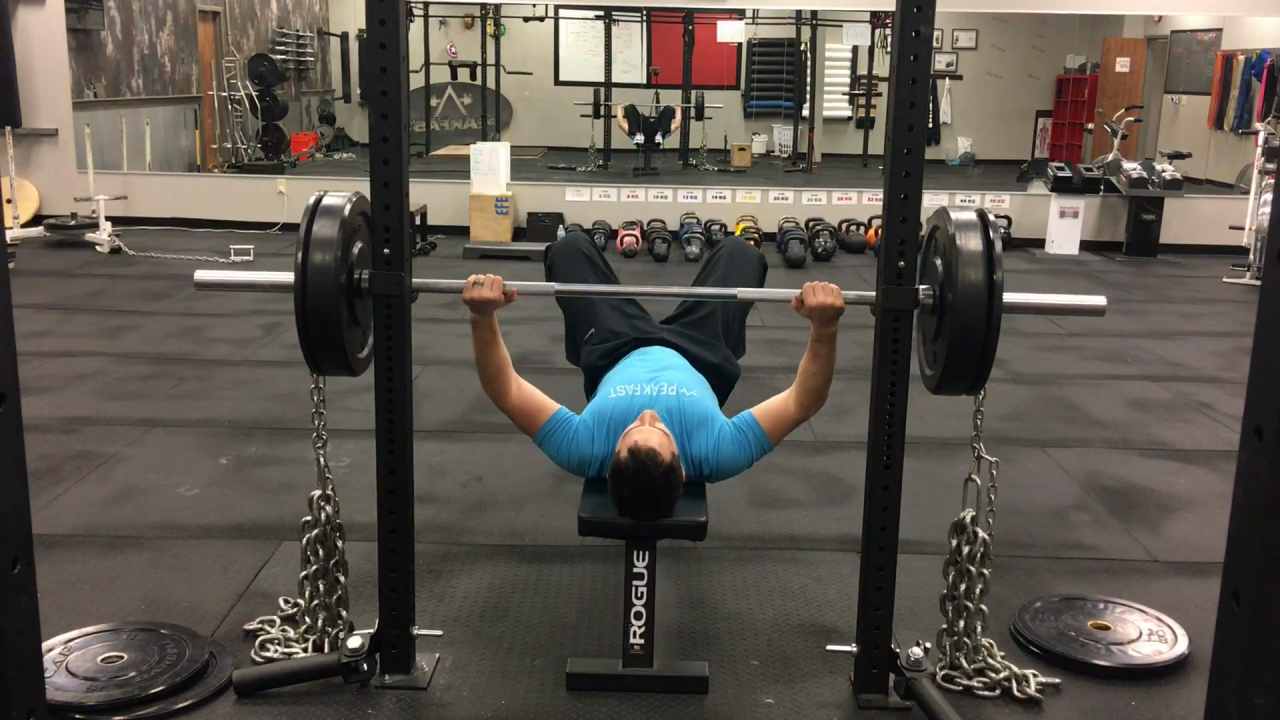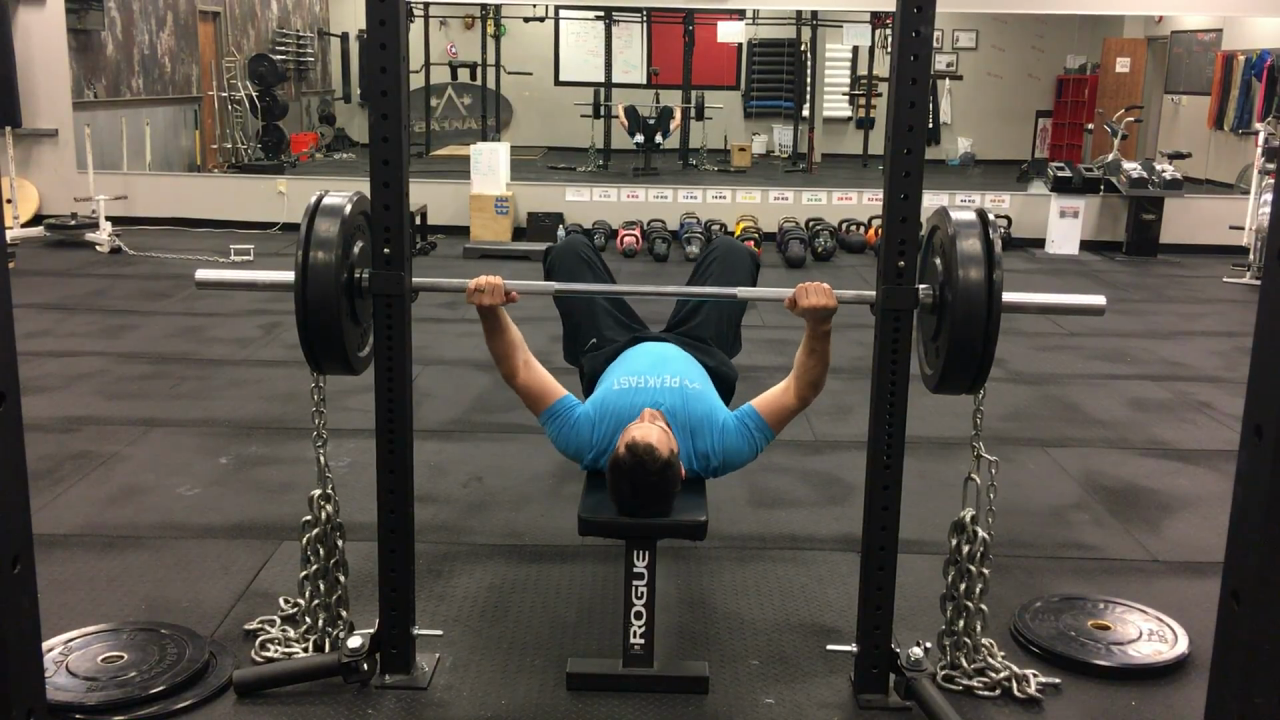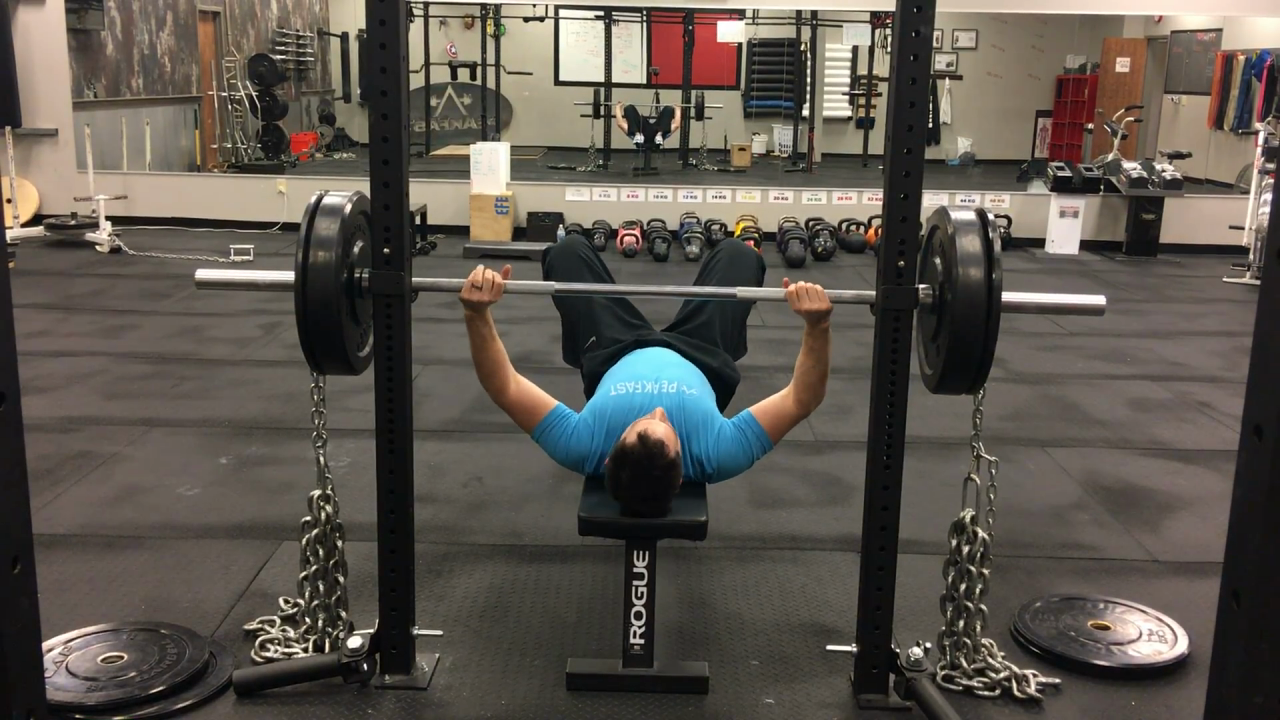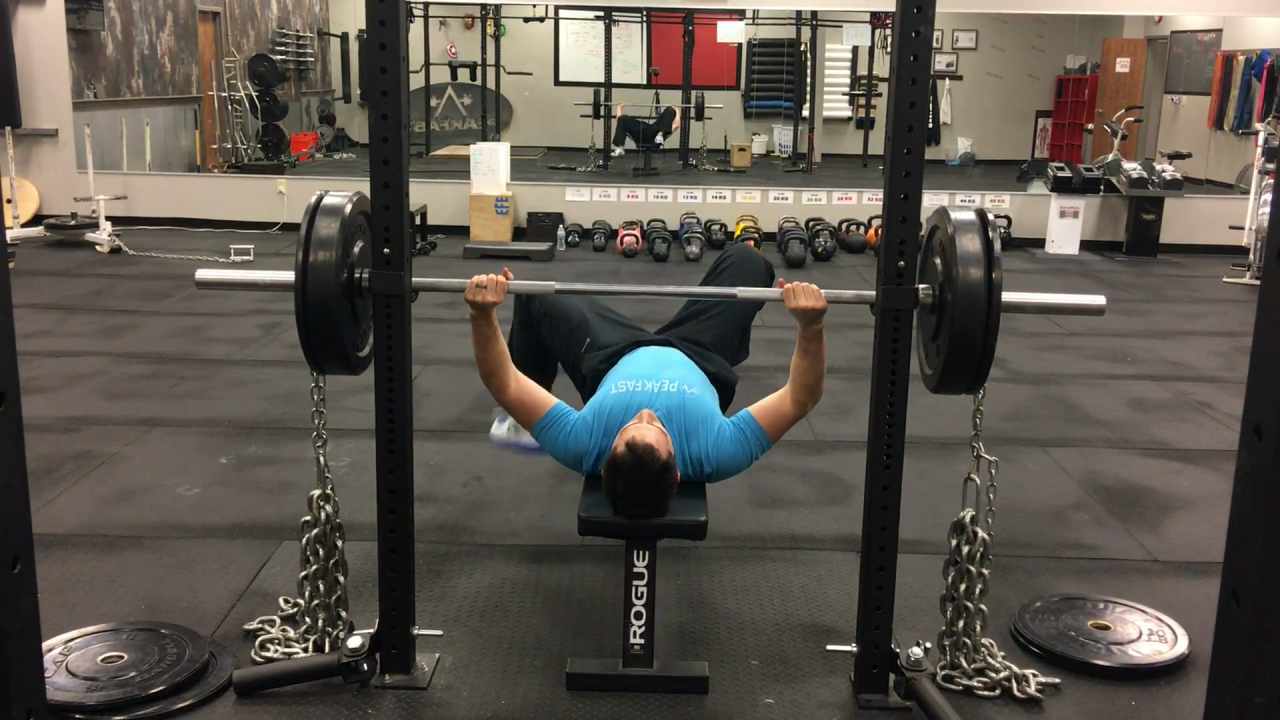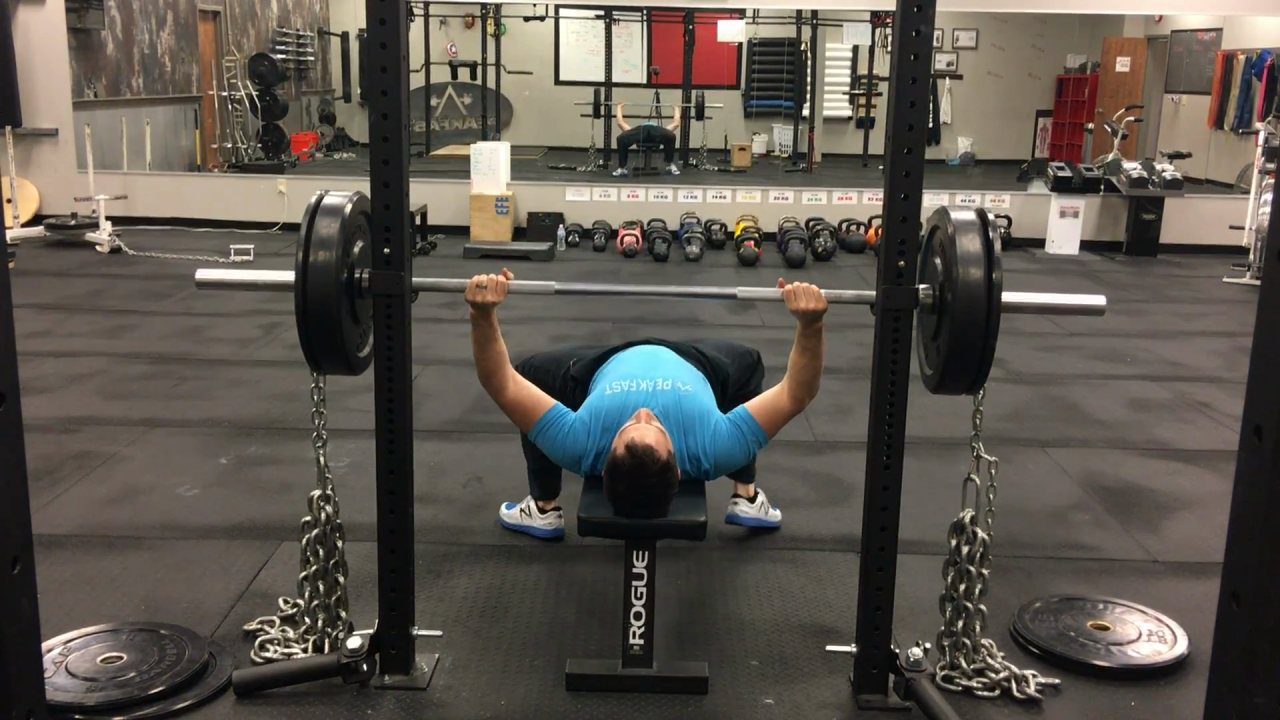
dt=1s
person 1, frame 1
left shoulder: (586, 451)
right shoulder: (714, 454)
left elbow: (505, 391)
right elbow: (803, 402)
left wrist: (483, 316)
right wrist: (824, 327)
left hip: (614, 358)
right hip: (696, 361)
left knee: (570, 246)
right knee: (740, 252)
person 1, frame 2
left shoulder: (587, 441)
right shoulder: (718, 448)
left elbow: (520, 370)
right elbow: (801, 390)
left wrist: (490, 311)
right wrist: (817, 325)
left hip: (613, 358)
right hip: (698, 359)
left knee: (570, 249)
right knee: (730, 250)
person 1, frame 3
left shoulder: (583, 447)
right shoulder: (716, 454)
left elbow: (504, 387)
right elbow: (803, 398)
left wrist: (477, 313)
right wrist: (817, 325)
left hip: (614, 360)
right hip: (699, 363)
left knee: (570, 249)
right knee: (737, 253)
person 1, frame 4
left shoulder: (583, 446)
right shoulder: (713, 455)
left elbow: (504, 385)
right elbow: (800, 398)
left wrist: (483, 314)
right wrist: (811, 325)
right hip: (697, 362)
left knee: (536, 298)
right knee: (745, 260)
person 1, frame 5
left shoulder: (581, 447)
right shoulder: (710, 450)
left elbow: (501, 384)
right elbow: (796, 394)
left wrist: (483, 315)
right wrist: (810, 324)
left knee: (532, 370)
right knee: (746, 361)
left ankle: (543, 508)
right ankle: (745, 495)
